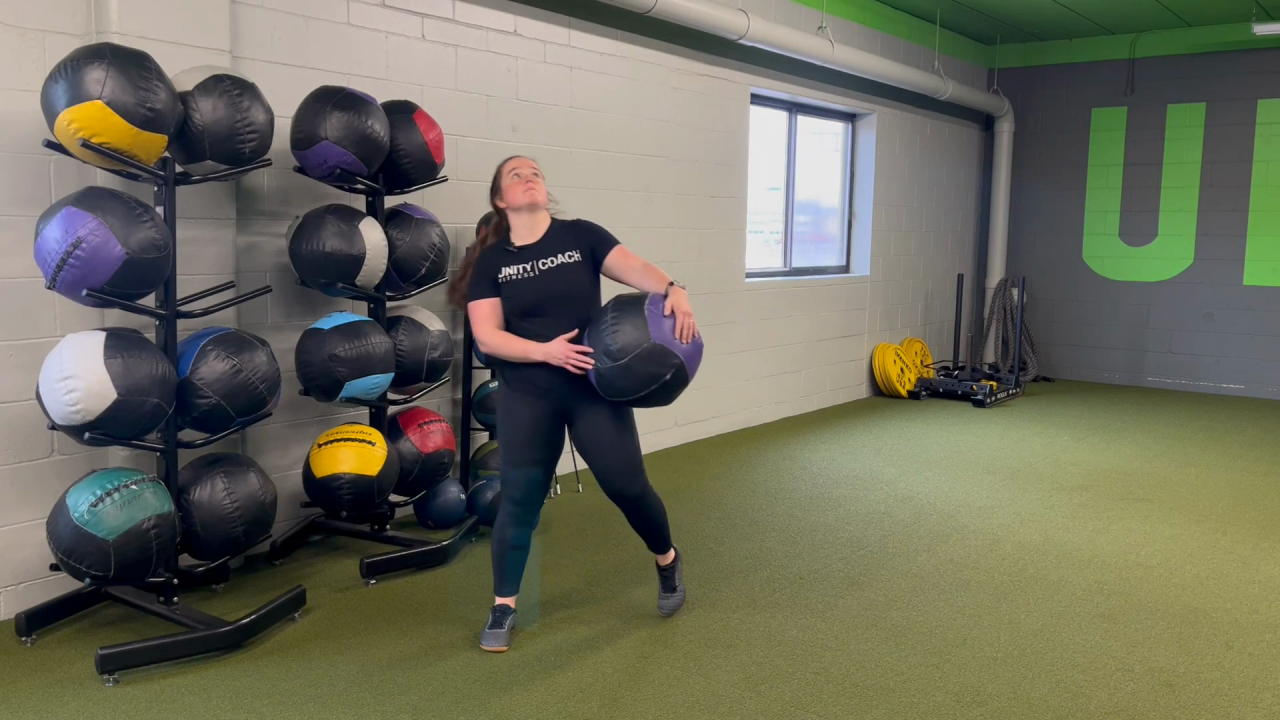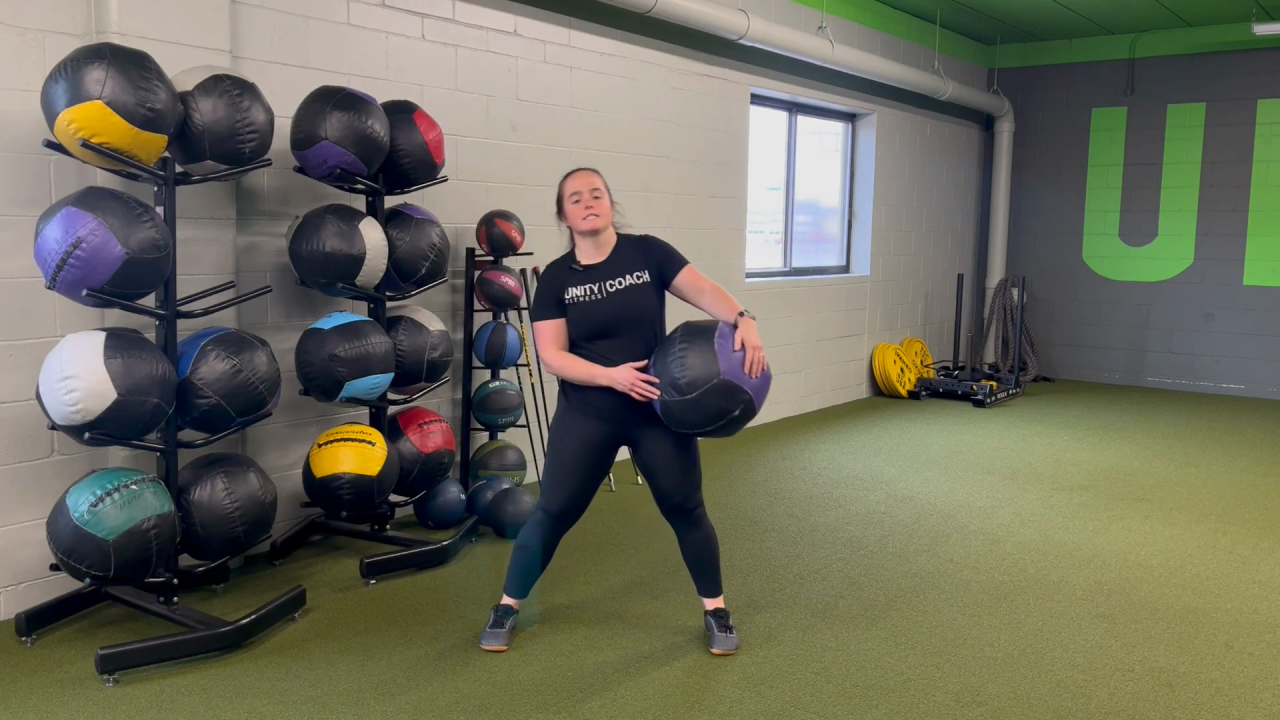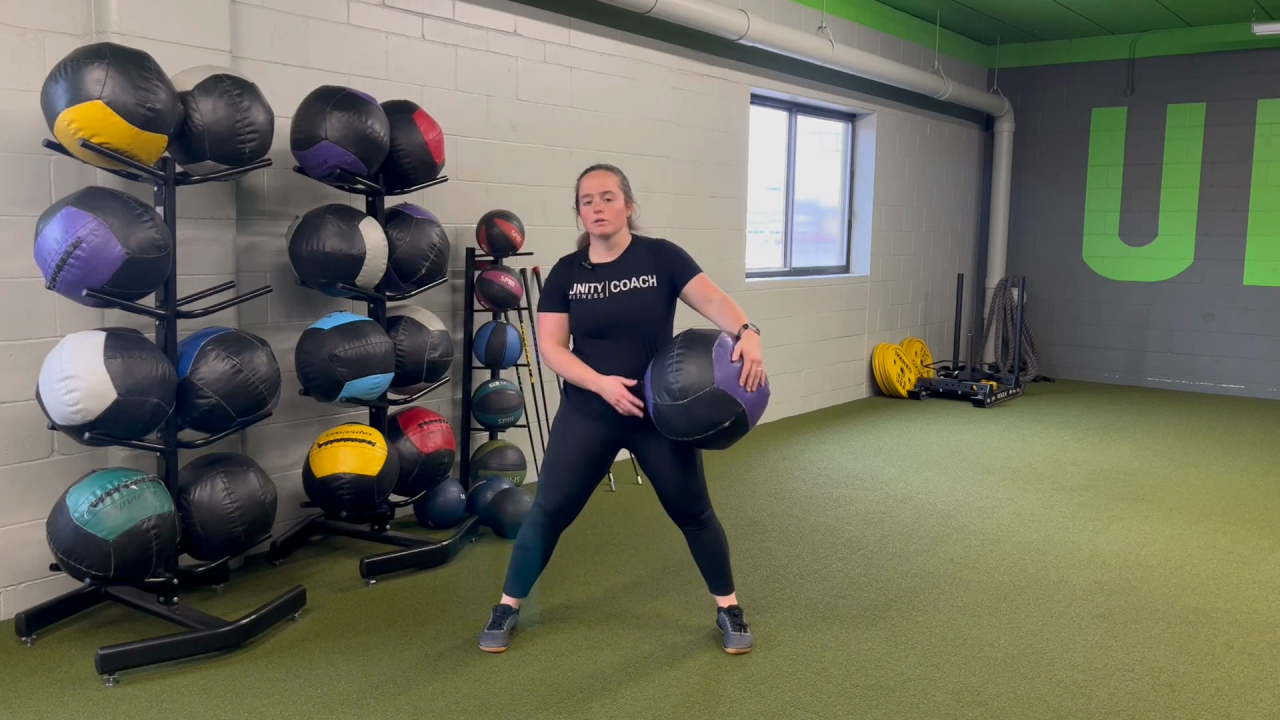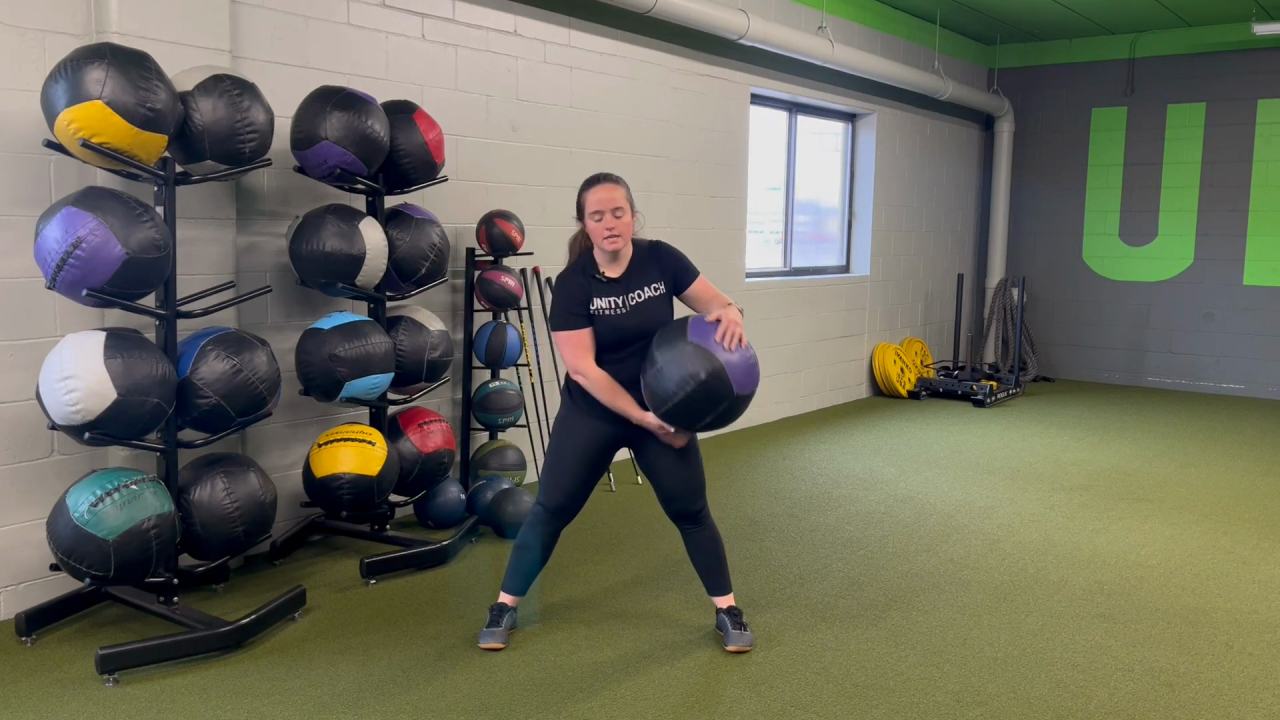
dt=0.7s
person 1, frame 1
left shoulder: (581, 236)
right shoulder: (492, 261)
left elbow: (634, 269)
right elbow: (488, 335)
left wrist: (673, 291)
right wrist: (547, 350)
left hip: (596, 387)
right hip: (527, 396)
left knee: (628, 486)
right knee: (520, 501)
left ankle: (666, 562)
right ankle: (504, 606)
person 1, frame 2
left shoulder: (647, 252)
right shoulder: (556, 278)
left elbow: (702, 290)
right elbow: (552, 355)
left wrist: (742, 320)
right wrist: (612, 376)
left hip: (659, 409)
right hip: (585, 414)
left knee: (685, 508)
right knee: (554, 510)
left ankle: (715, 610)
right ankle: (508, 606)
person 1, frame 3
left shoulder: (660, 256)
right shoulder: (566, 273)
left elbow: (712, 300)
right elbow: (552, 347)
left wrist: (747, 334)
right wrist: (601, 383)
right hip: (587, 412)
left knee: (693, 511)
right knee: (550, 510)
left ankle: (728, 608)
right ankle: (508, 606)
person 1, frame 4
left shoulder: (661, 258)
right shoulder: (572, 283)
left elbow: (709, 300)
right elbow: (582, 368)
left wrist: (730, 312)
right wrist: (644, 419)
right hip: (591, 412)
left knee: (690, 509)
right knee: (553, 508)
left ankle: (726, 609)
right ankle: (506, 605)
